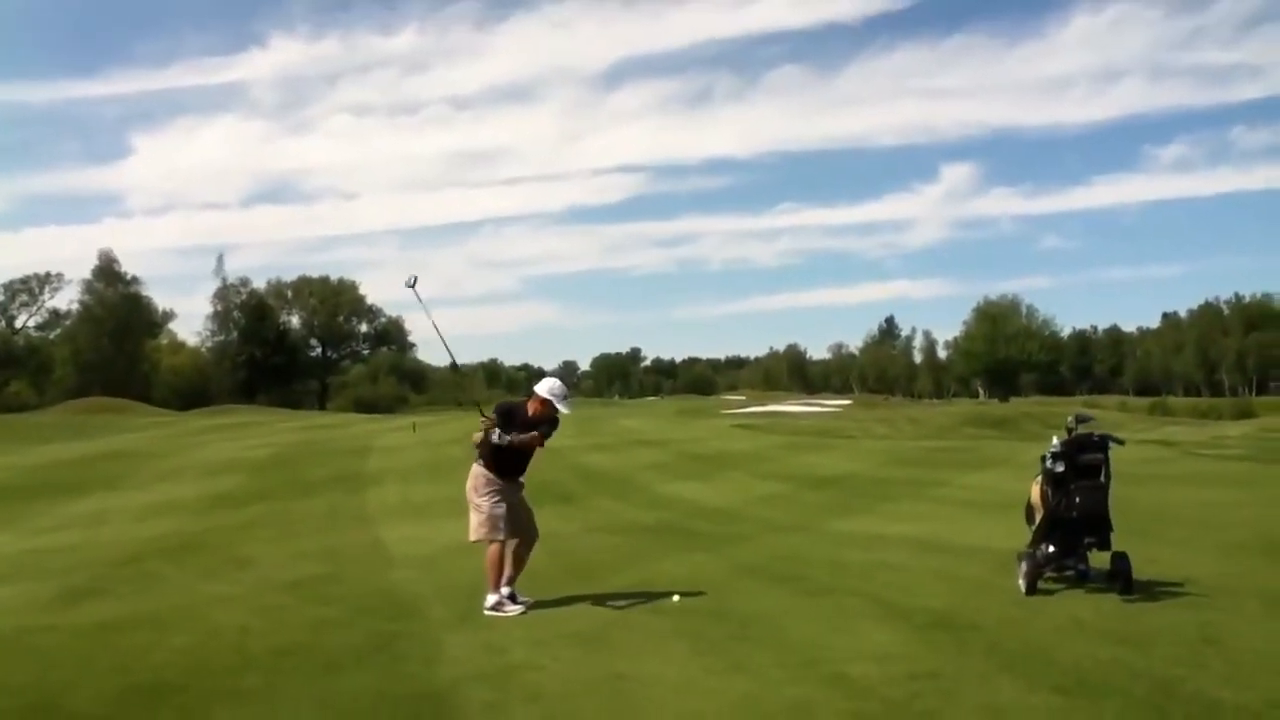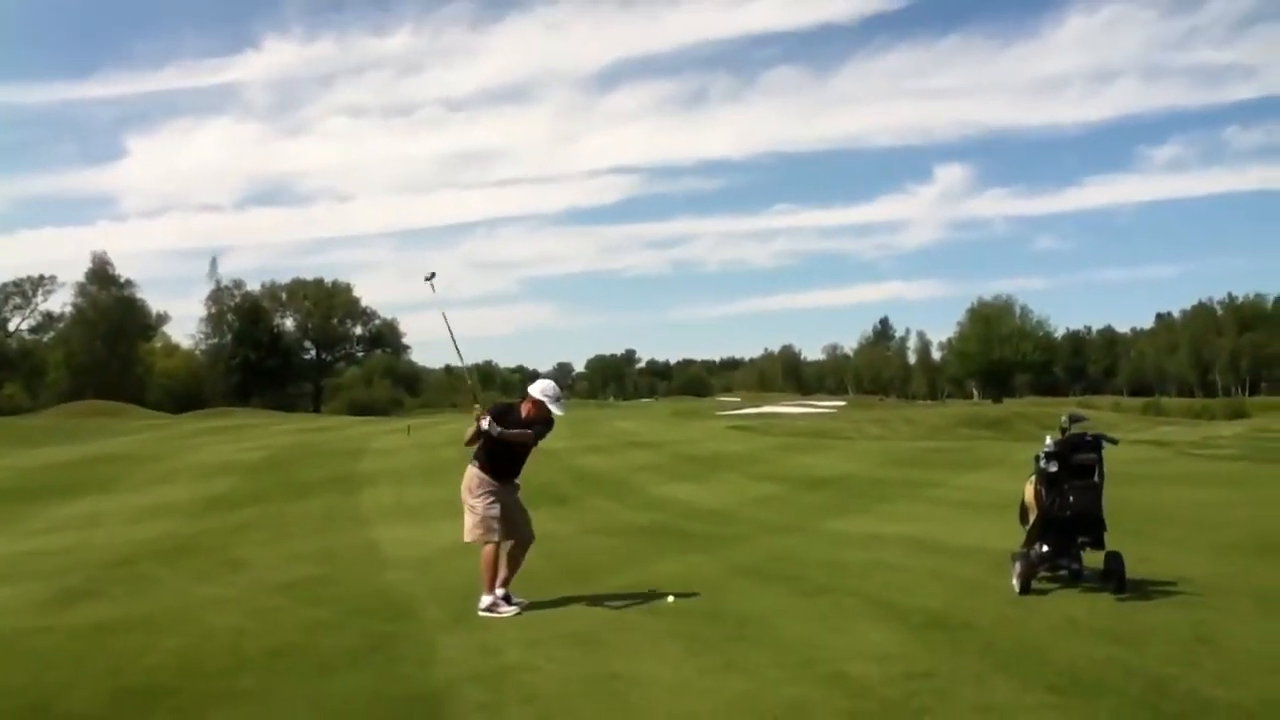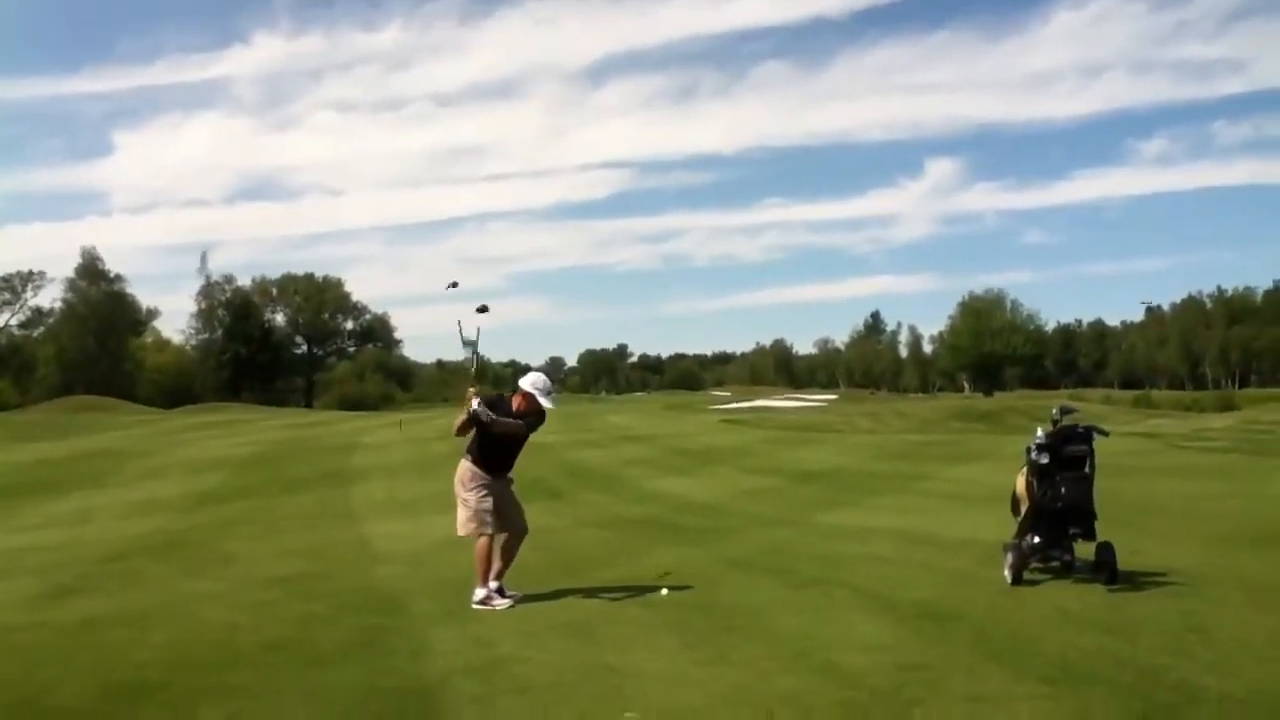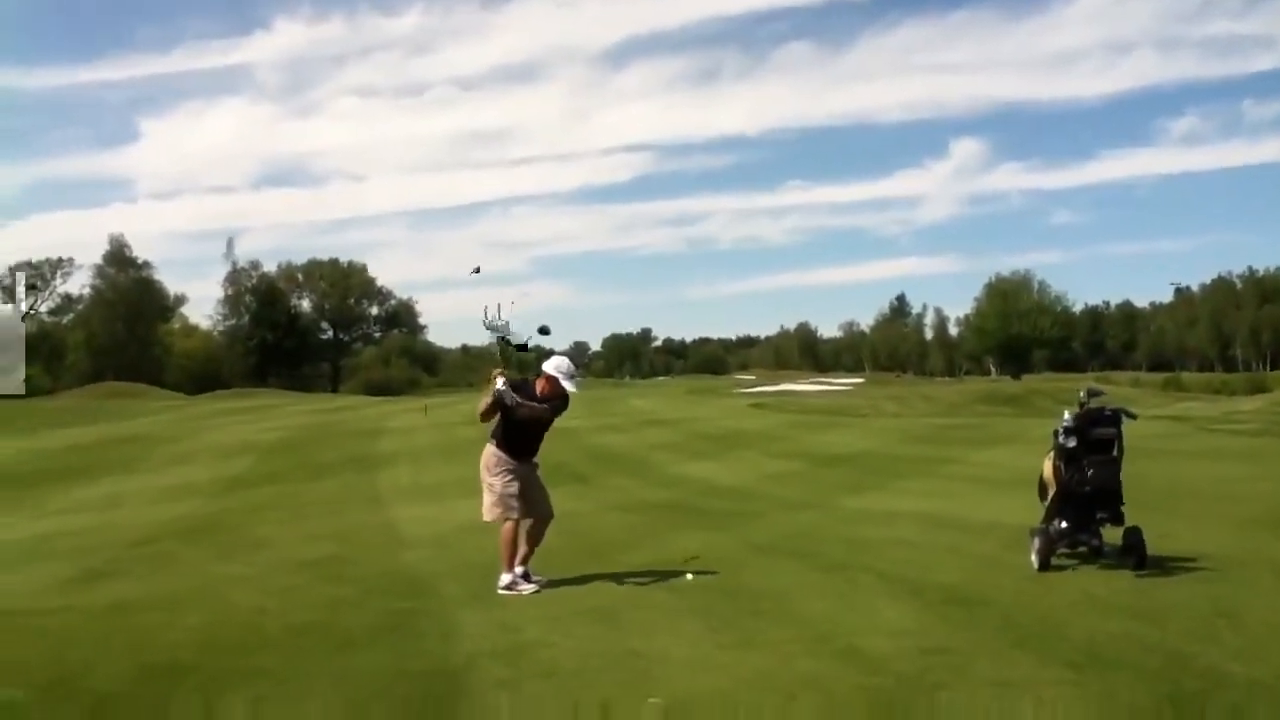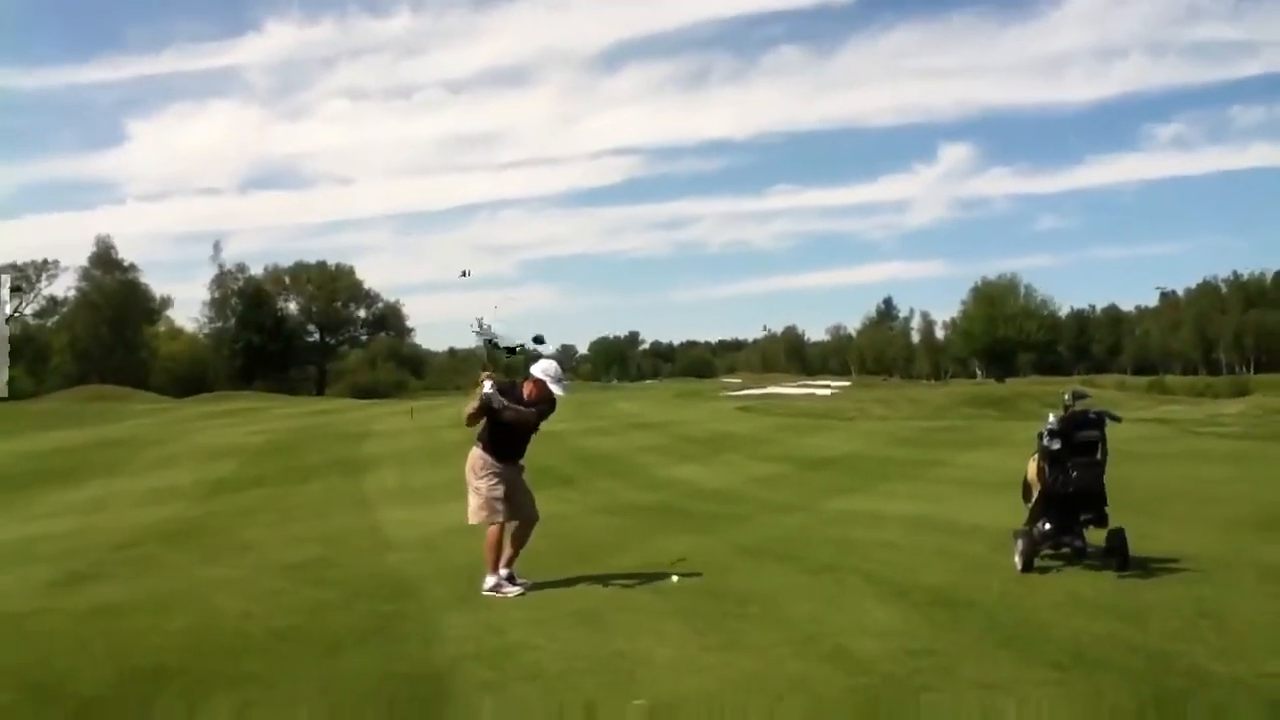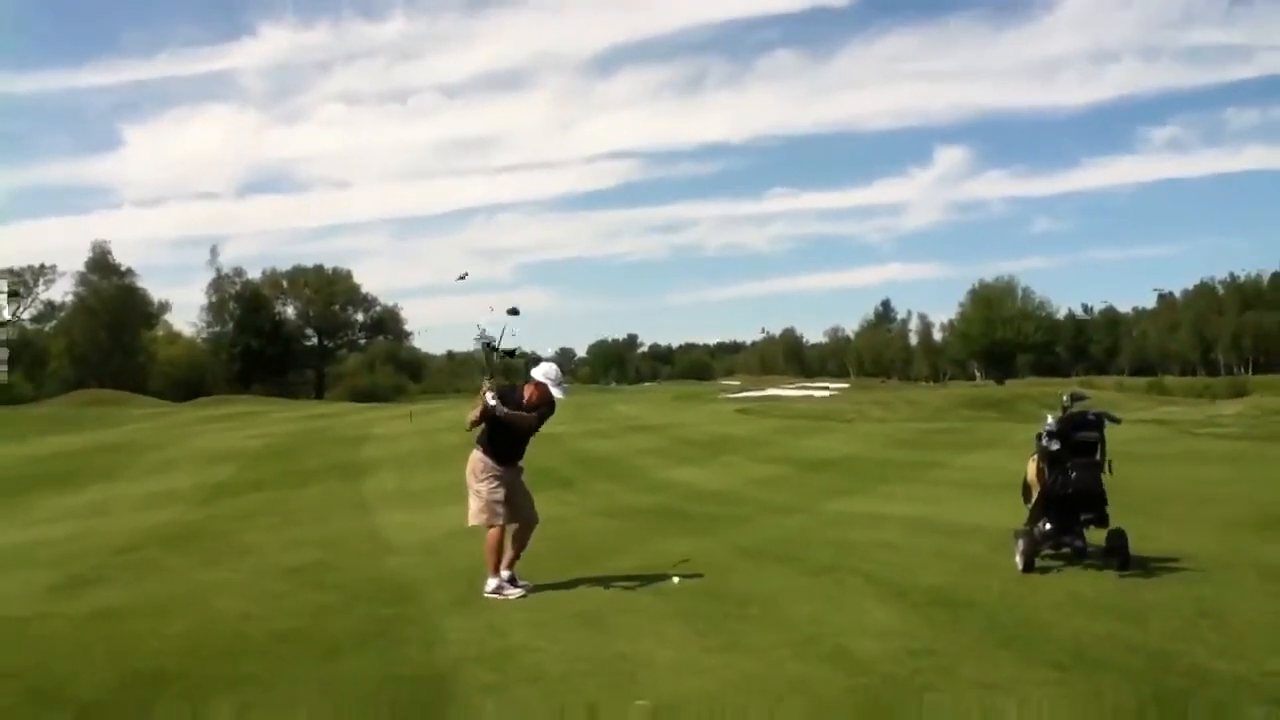
dt=0.1s
person 1, frame 1
left shoulder: (550, 422)
right shoulder: (506, 410)
left elbow: (533, 438)
right elbow: (476, 443)
left wrist: (508, 438)
right wrist: (486, 434)
left hip: (511, 481)
right hip: (486, 477)
left knee: (528, 535)
right knee: (497, 537)
left ankle: (506, 589)
right ankle: (493, 599)
person 1, frame 2
left shoulder: (544, 423)
right shoulder: (500, 410)
left elbow: (526, 437)
right elbow: (468, 441)
left wrist: (499, 432)
right wrist: (478, 425)
left hip: (507, 483)
right hip: (481, 479)
left knee: (524, 537)
right knee: (492, 538)
left ankle: (501, 590)
right ankle: (488, 600)
person 1, frame 3
left shoulder: (536, 416)
right shoulder: (491, 402)
left elbow: (516, 427)
right elbow: (458, 431)
left wrist: (489, 418)
right wrist: (470, 410)
left hip: (500, 477)
right hip: (474, 473)
left knee: (517, 530)
right knee: (485, 531)
left ankle: (495, 583)
right ankle: (481, 593)
person 1, frame 4
left shoulder: (560, 399)
right shoulder: (515, 385)
left elbow: (540, 412)
right elbow: (483, 416)
left wrist: (514, 401)
right wrist: (494, 391)
left hip: (526, 461)
right hip: (499, 457)
left knee: (543, 515)
right knee: (511, 516)
left ankle: (521, 568)
right ankle: (507, 578)
person 1, frame 5
left shoulder: (547, 403)
right shoulder: (502, 389)
left elbow: (527, 416)
right elbow: (469, 419)
left wrist: (502, 404)
right wrist: (481, 394)
left hip: (511, 464)
right hip: (485, 460)
left knee: (528, 518)
right knee: (496, 519)
left ankle: (505, 570)
right ankle: (492, 580)
person 1, frame 6
left shoulder: (547, 406)
right shoulder: (502, 393)
left elbow: (528, 421)
right elbow: (471, 425)
left wrist: (504, 412)
right wrist: (484, 403)
left hip: (510, 466)
right hip: (485, 463)
left knee: (528, 520)
right knee: (497, 522)
left ankle: (507, 573)
right ankle: (493, 582)
